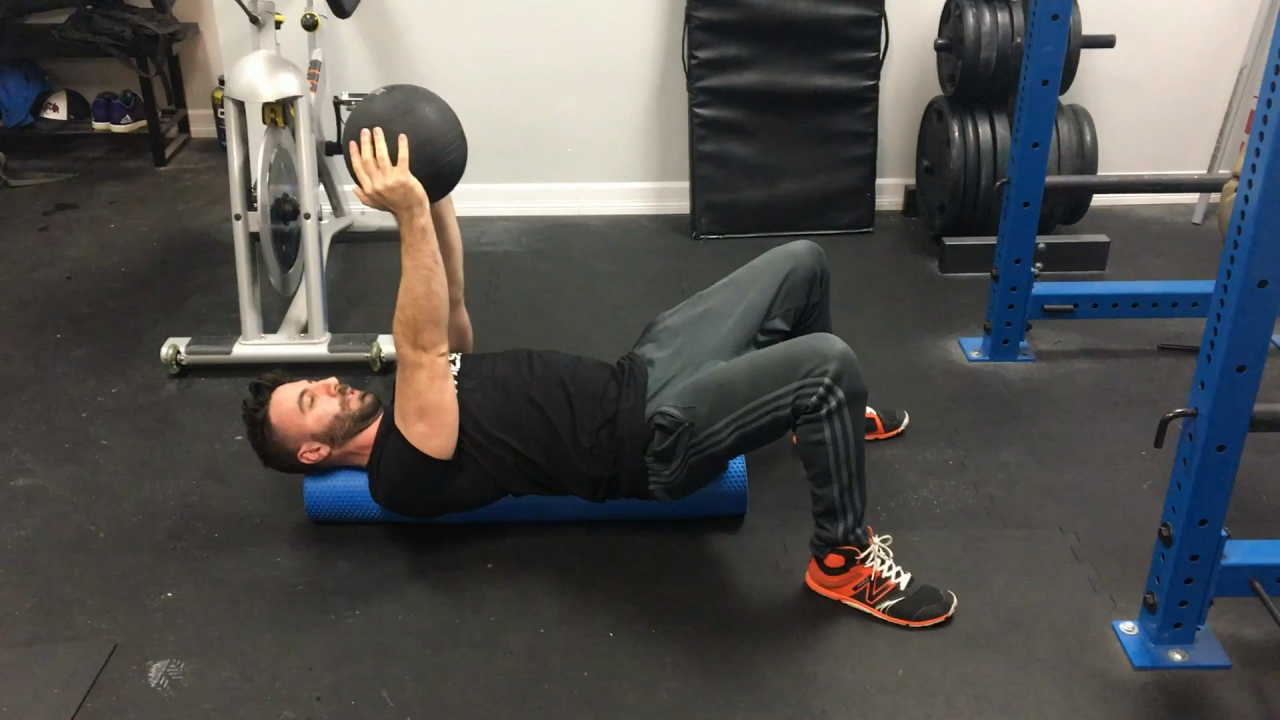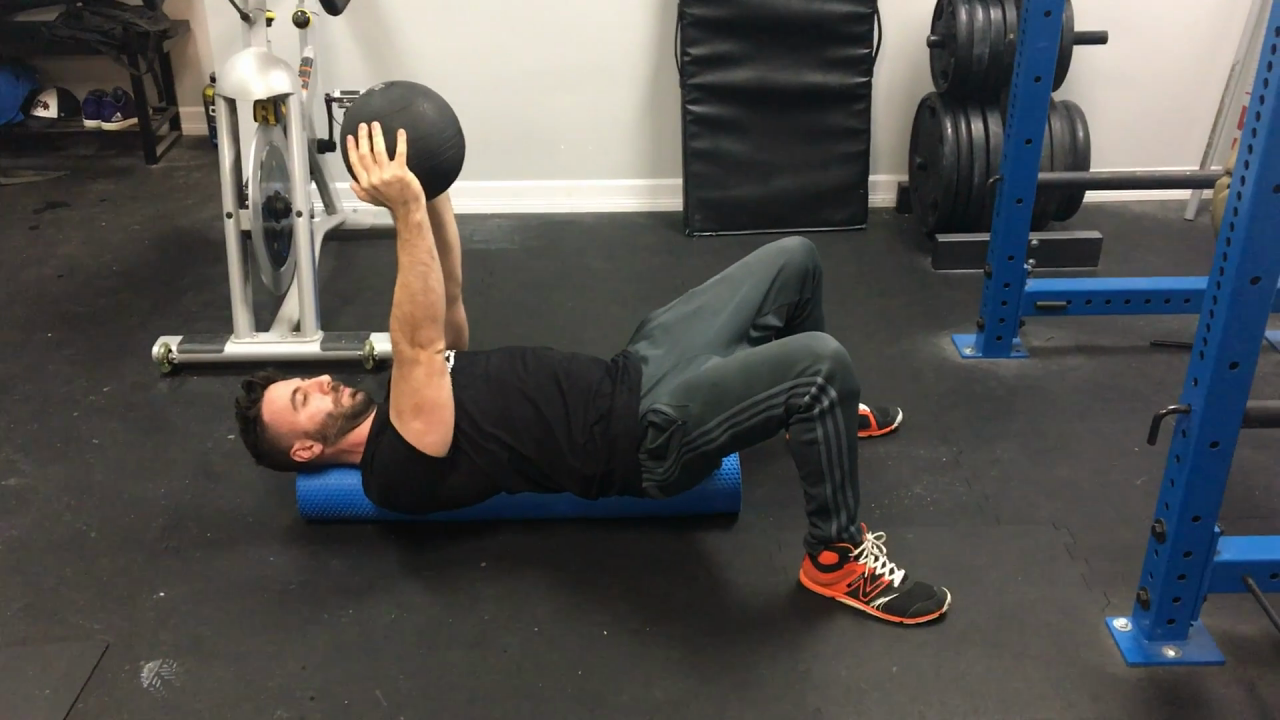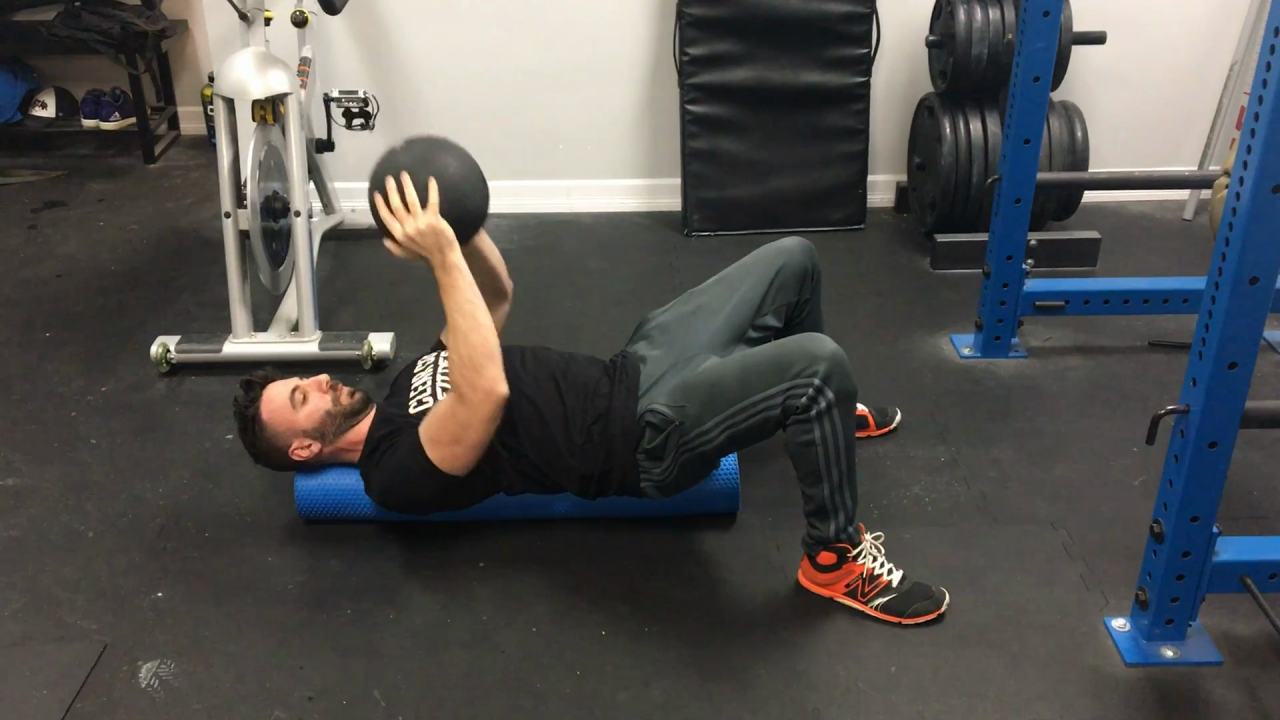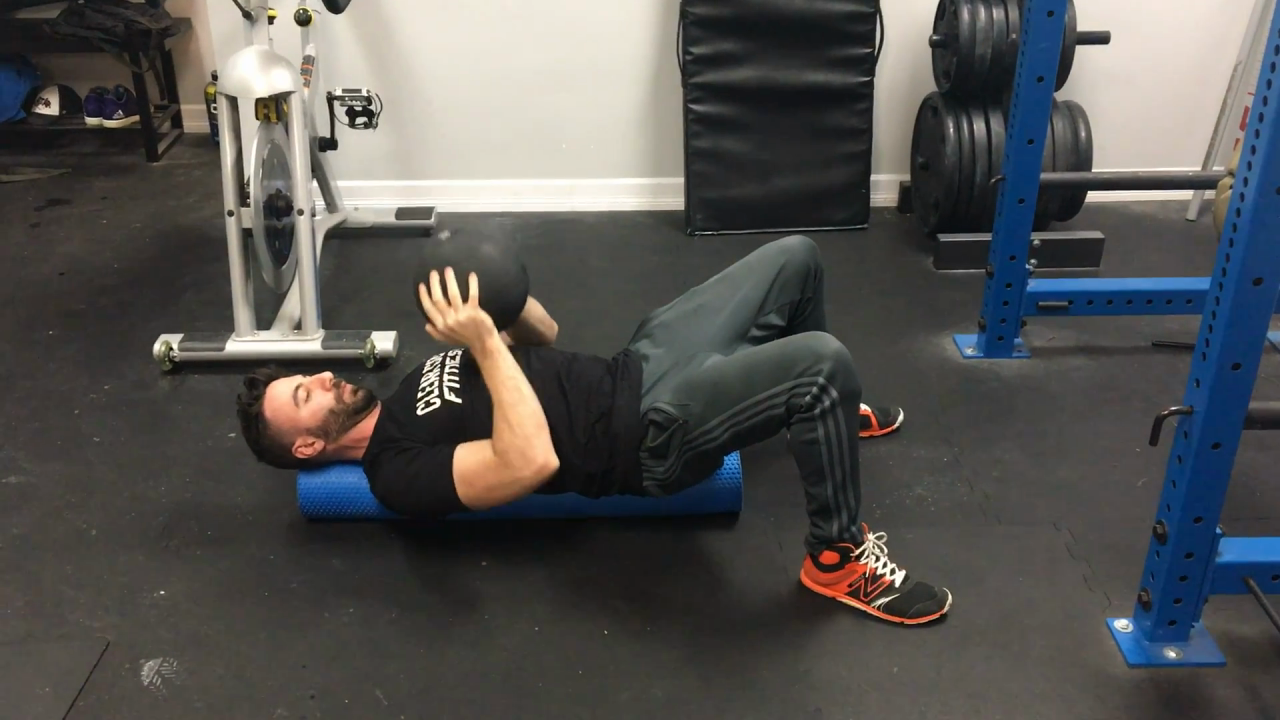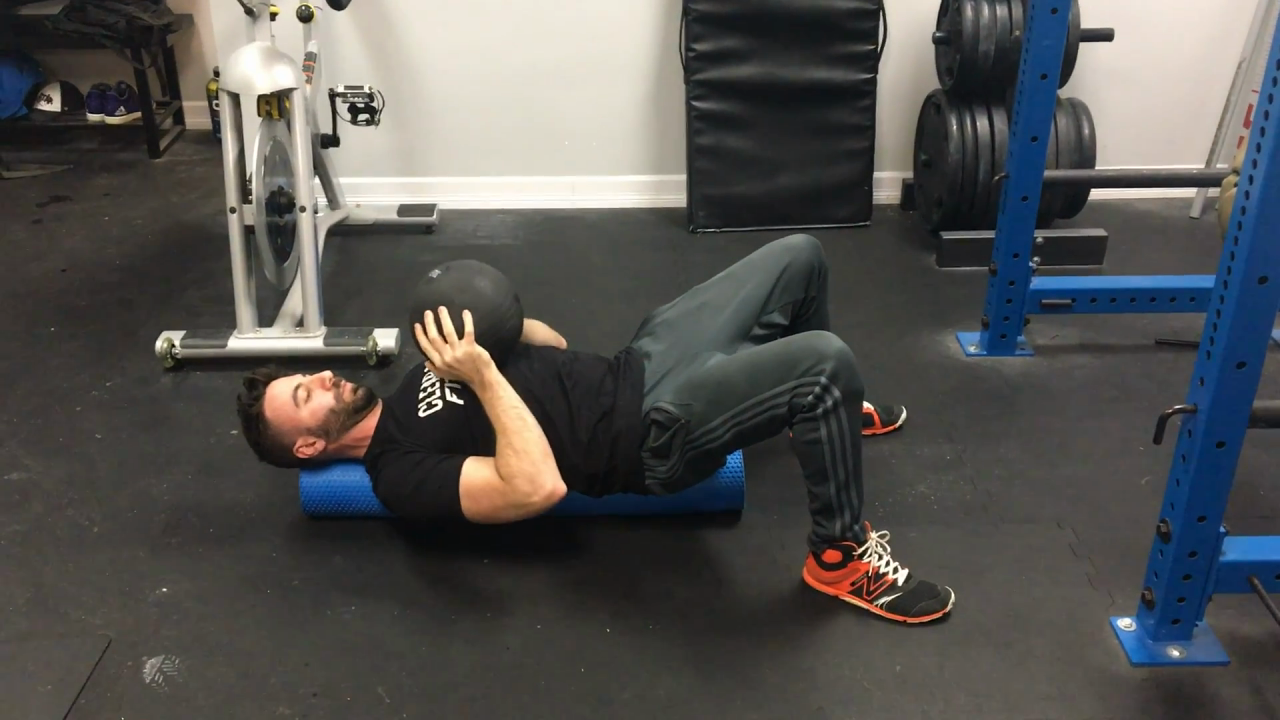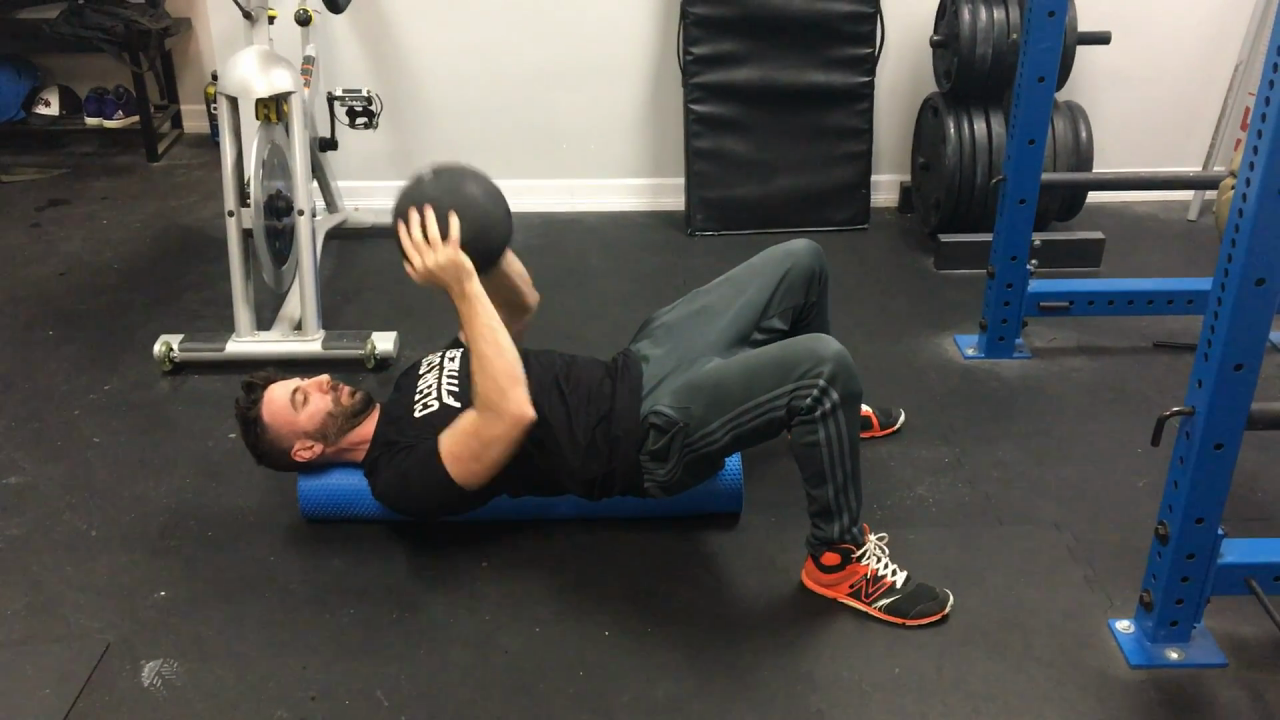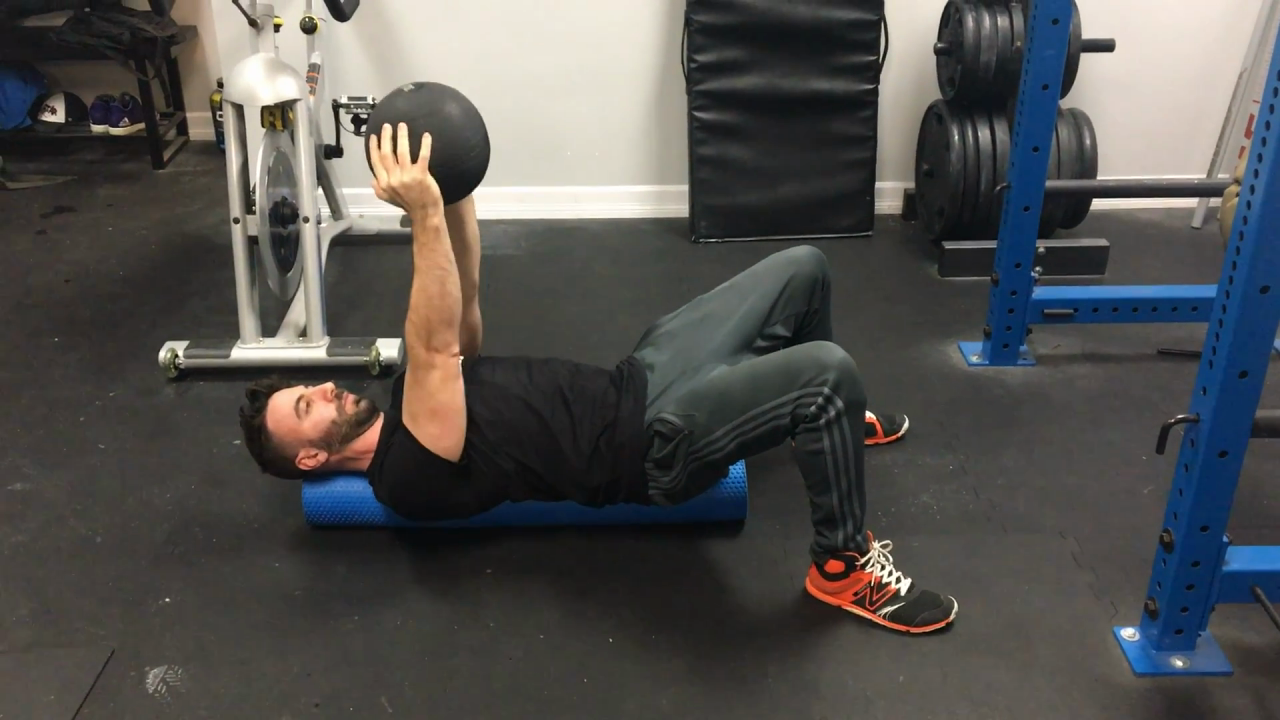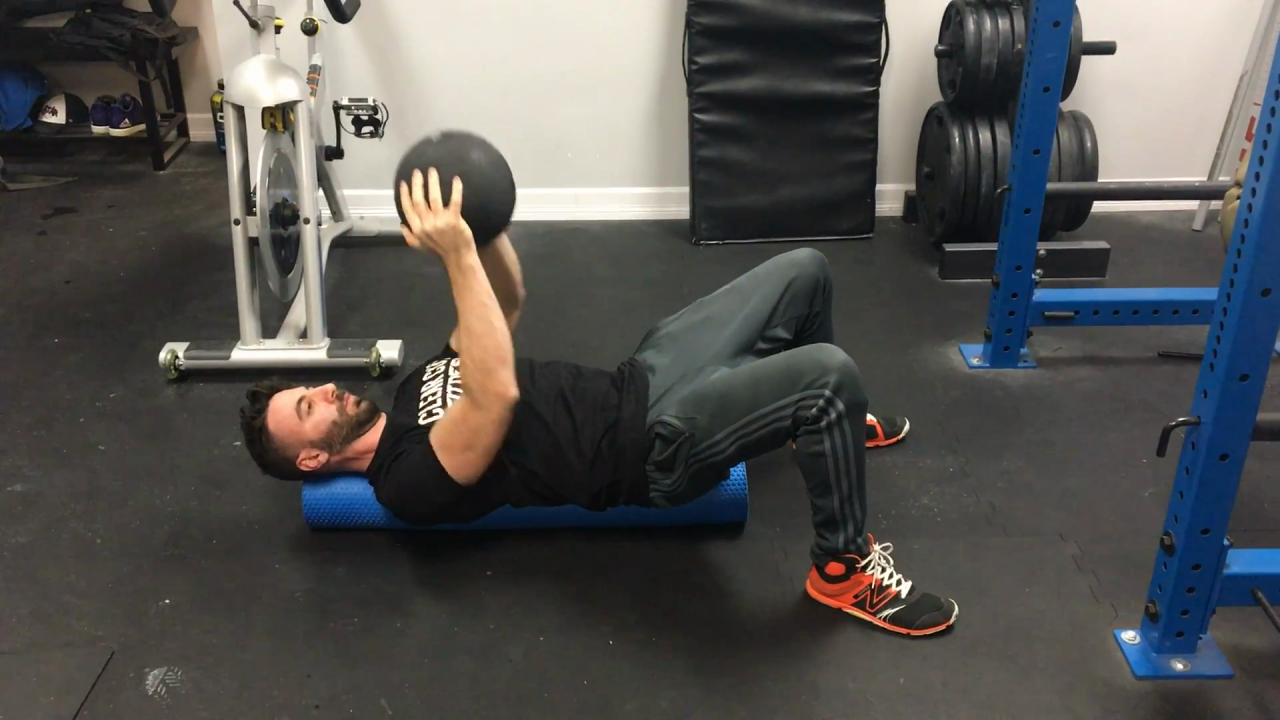
dt=0.4s
person 1, frame 1
left shoulder: (405, 409)
right shoulder: (404, 474)
left elbow: (447, 305)
right elbow: (420, 348)
left wrist: (434, 198)
right wrist: (410, 214)
left hip: (638, 376)
right hip: (652, 441)
left knee: (801, 264)
right knee: (827, 361)
left ankle: (825, 417)
right ankle: (844, 560)
person 1, frame 2
left shoulder: (398, 407)
right shoulder: (397, 474)
left elbow: (445, 303)
right elbow: (418, 346)
left wrist: (431, 193)
right wrist: (407, 210)
left hip: (633, 374)
right hip: (645, 440)
left knee: (793, 259)
right knee: (822, 363)
left ankle: (815, 415)
right ankle: (837, 558)
person 1, frame 3
left shoulder: (406, 390)
right shoulder: (398, 474)
left elbow: (496, 298)
right elbow: (488, 391)
left wrist: (458, 227)
right wrist: (442, 255)
left hip: (631, 372)
right hip: (642, 438)
left knee: (792, 259)
right knee: (819, 361)
left ankle: (823, 415)
right ankle: (836, 559)
person 1, frame 4
left shoulder: (411, 391)
right shoulder: (401, 474)
left elbow: (542, 336)
right elbow: (535, 460)
left wrist: (491, 290)
right wrist: (482, 338)
left hip: (635, 367)
right hip: (649, 436)
left knee: (795, 257)
right knee: (823, 360)
left ankle: (823, 416)
right ankle: (839, 559)
person 1, frame 5
left shoulder: (420, 383)
right shoulder: (402, 476)
left elbow: (552, 346)
right elbow: (541, 488)
right wrist: (483, 373)
left hip: (636, 365)
right hip: (651, 433)
left knee: (799, 257)
right knee: (826, 358)
left ankle: (822, 412)
right ankle: (841, 556)
person 1, frame 6
left shoulder: (411, 386)
right shoulder: (403, 477)
left elbow: (522, 306)
right elbow: (513, 413)
right wrist: (459, 280)
left hip: (635, 368)
right hip: (648, 437)
left knee: (801, 261)
right knee: (823, 363)
left ankle: (823, 417)
right ankle: (839, 559)
person 1, frame 7
left shoulder: (409, 404)
right shoulder: (409, 480)
left elbow: (459, 302)
right elbow: (436, 347)
left wrist: (453, 194)
right wrist: (424, 211)
left hip: (637, 381)
right hip: (652, 446)
left knee: (803, 269)
right knee: (827, 370)
left ankle: (826, 422)
right ankle: (843, 566)
person 1, frame 8
left shoulder: (415, 395)
right shoulder: (411, 484)
left elbow: (507, 301)
right elbow: (497, 392)
left wrist: (481, 226)
right wrist: (455, 253)
left hip: (639, 382)
right hip: (654, 447)
left knee: (805, 270)
right knee: (830, 374)
left ankle: (821, 425)
right ankle: (844, 570)
